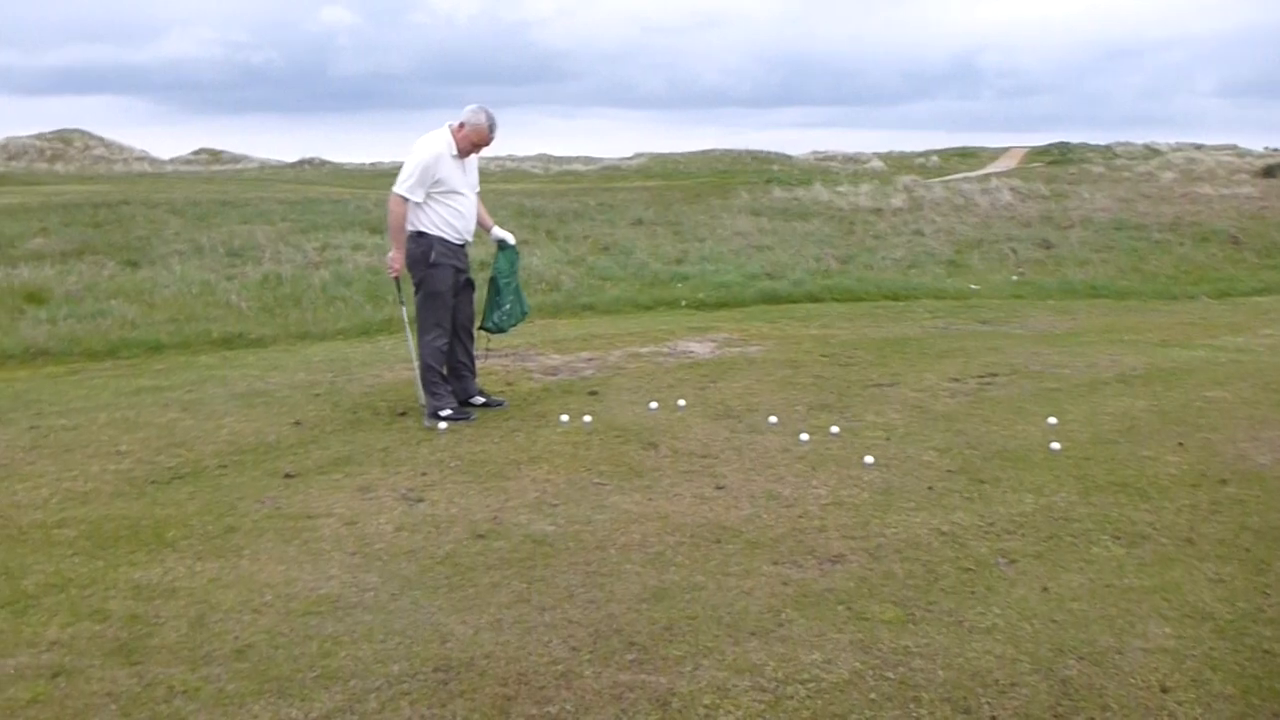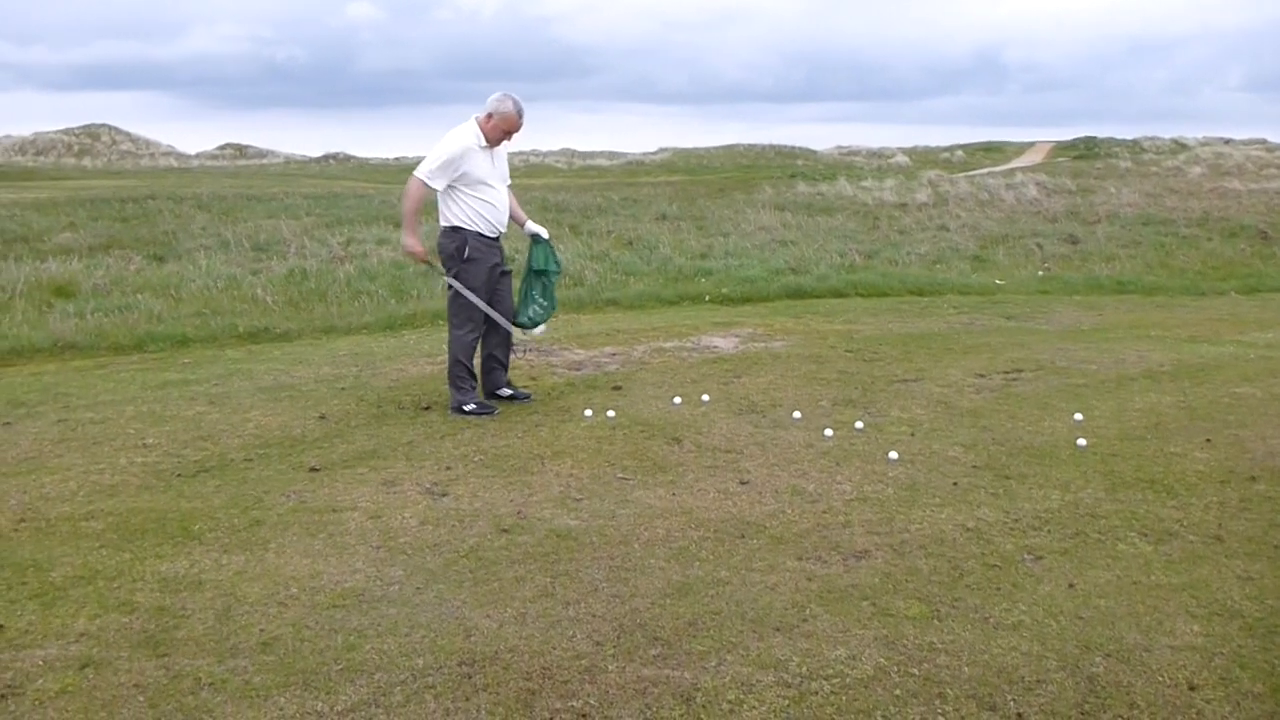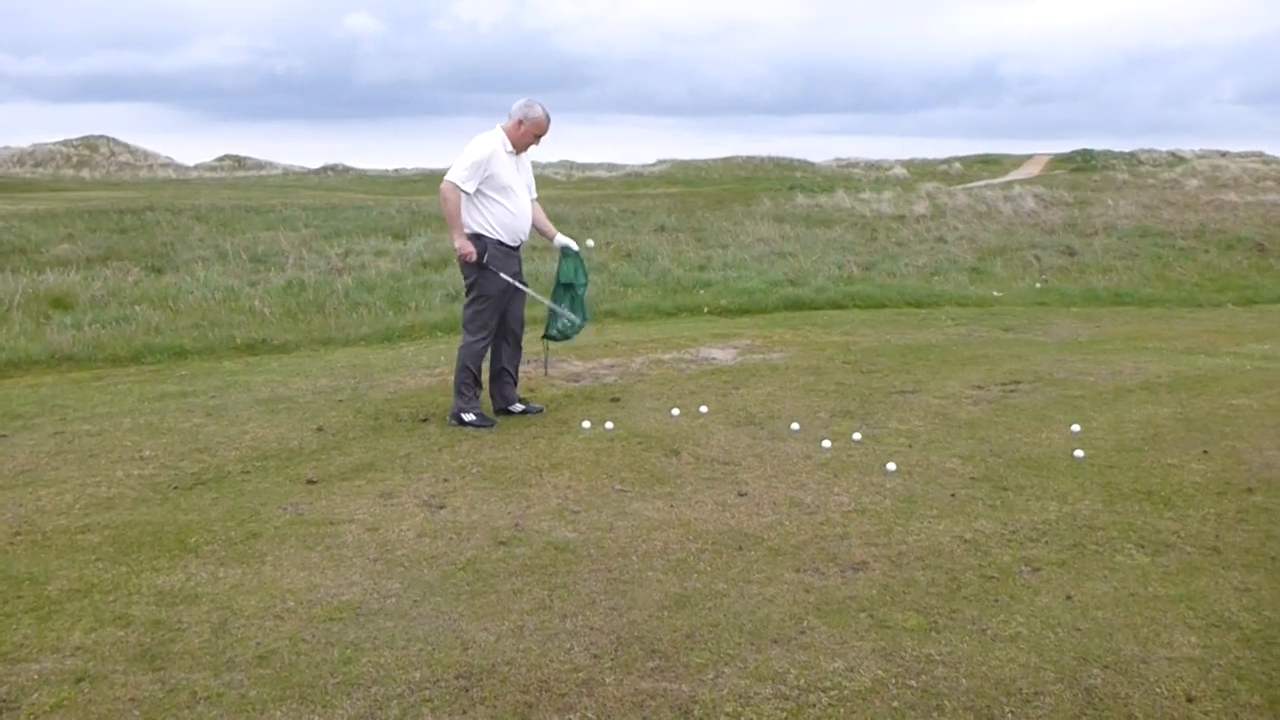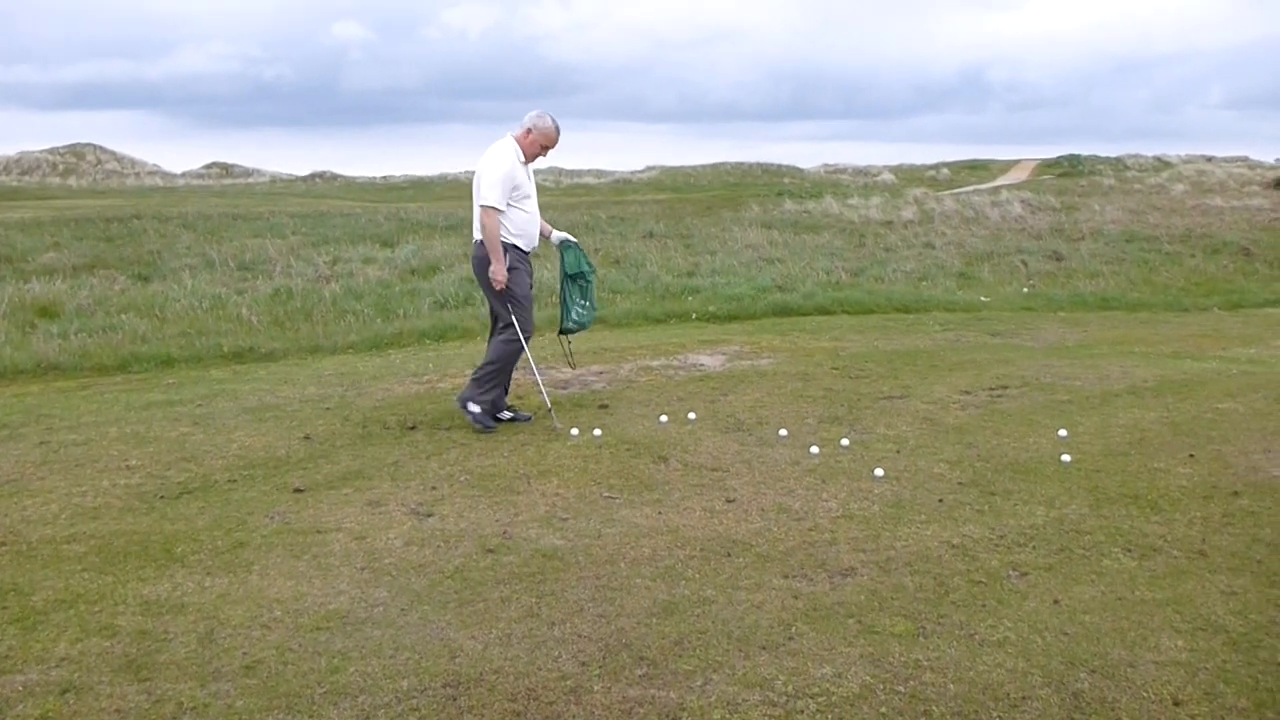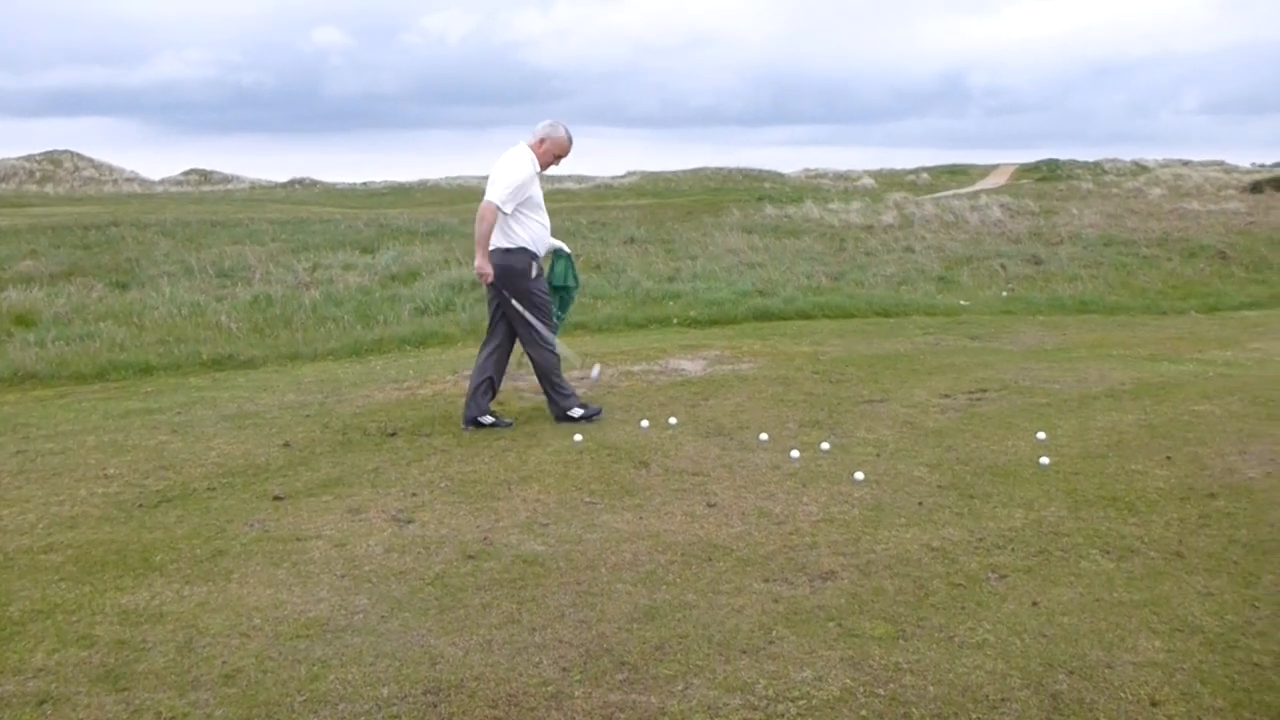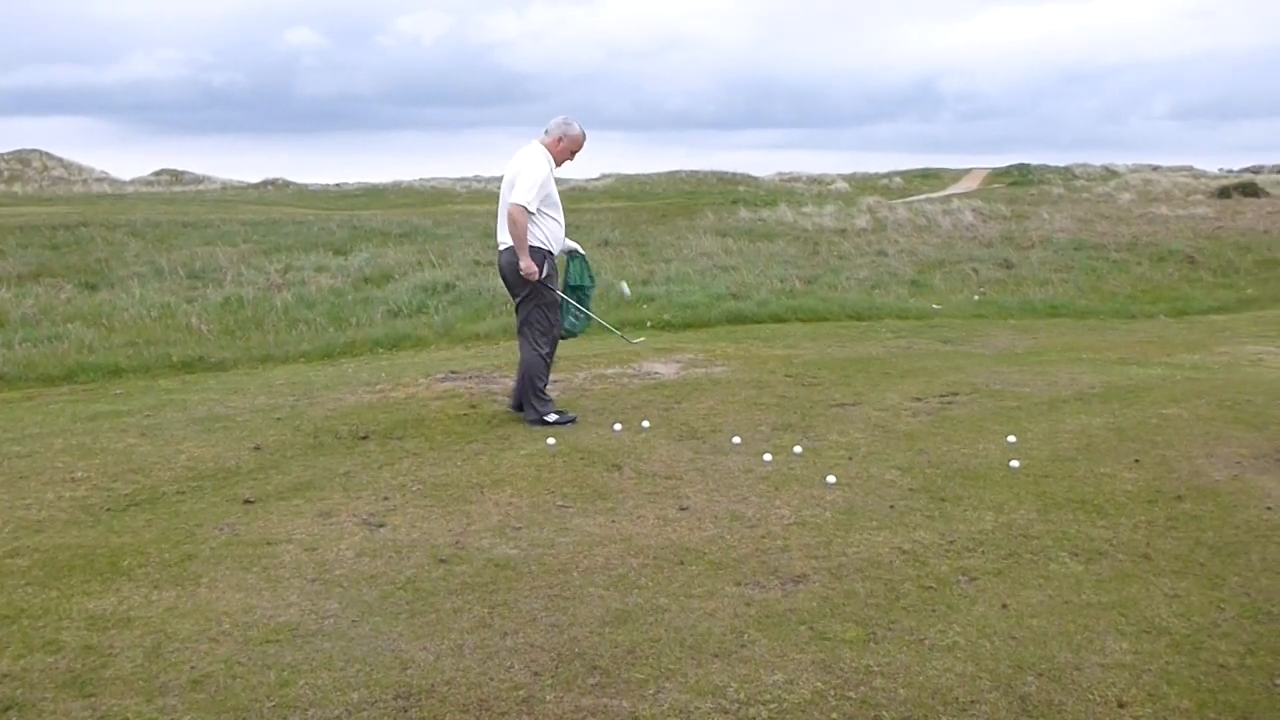
dt=0.5s
person 1, frame 1
left shoulder: (468, 154)
right shoulder: (429, 151)
right elbow: (398, 200)
left wrist: (493, 229)
right wrist: (397, 250)
left hip: (456, 249)
right hip: (431, 249)
left knee: (462, 324)
right knee: (436, 328)
left ankle: (465, 390)
right ankle: (438, 401)
person 1, frame 2
left shoulder: (496, 147)
right shoulder: (458, 144)
right elbow: (417, 183)
left wrist: (526, 223)
right wrist: (410, 234)
left hip: (492, 244)
right hip: (465, 246)
left knee: (502, 316)
right knee: (466, 322)
left ankle: (495, 384)
right ankle: (462, 396)
person 1, frame 3
left shoulder: (520, 157)
right shoulder: (485, 148)
left elbow: (530, 202)
right elbow: (449, 188)
left wrist: (556, 237)
right wrist: (459, 237)
left hip: (510, 253)
right hip: (486, 252)
left knee: (511, 331)
right knee: (479, 332)
left ankle: (505, 398)
right ankle: (464, 408)
person 1, frame 4
left shoulder: (518, 161)
right shoulder: (501, 160)
right elbow: (489, 215)
left wrist: (551, 233)
right wrist: (497, 263)
left hip: (513, 256)
right hip: (501, 257)
left knee: (507, 330)
right knee: (516, 328)
left ankle: (495, 403)
right ankle: (474, 396)
person 1, frame 5
left shoulder: (519, 164)
right shoulder: (520, 168)
right elbow: (488, 208)
left wrist: (546, 241)
right wrist: (482, 257)
left hip: (508, 260)
right hip: (516, 262)
left knee: (500, 339)
right knee: (539, 338)
left ankle: (477, 410)
right ankle: (565, 406)
person 1, frame 6
left shoulder: (533, 161)
right shoulder: (536, 166)
right elbow: (516, 212)
left wrist: (561, 242)
right wrist: (525, 258)
left hip: (530, 258)
right hip: (531, 263)
left knee: (547, 331)
right knee: (538, 336)
left ankle: (525, 397)
right ankle: (538, 409)
